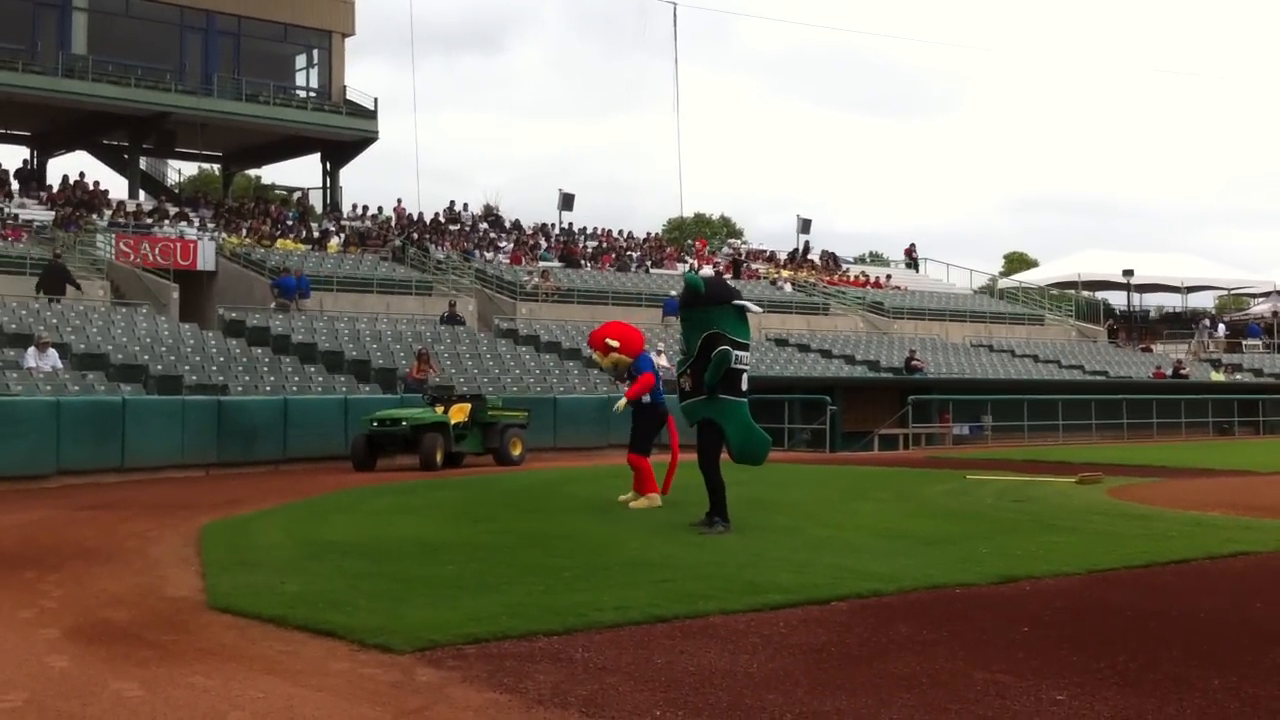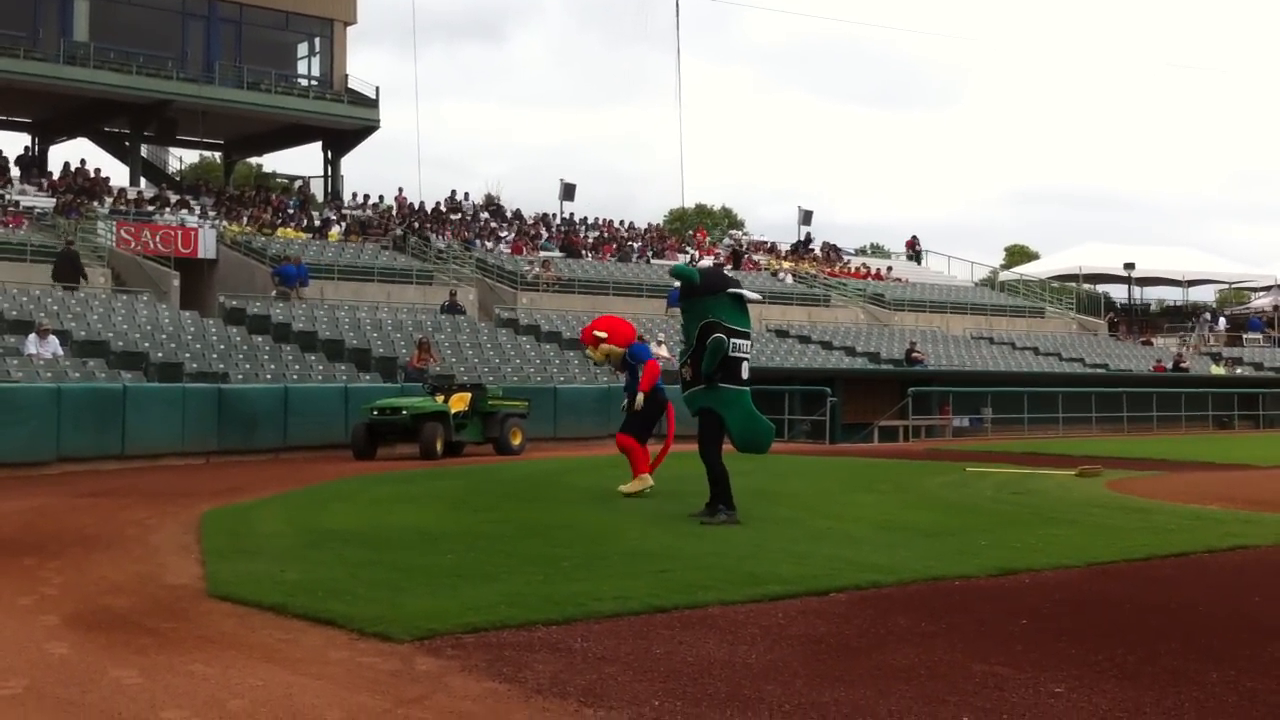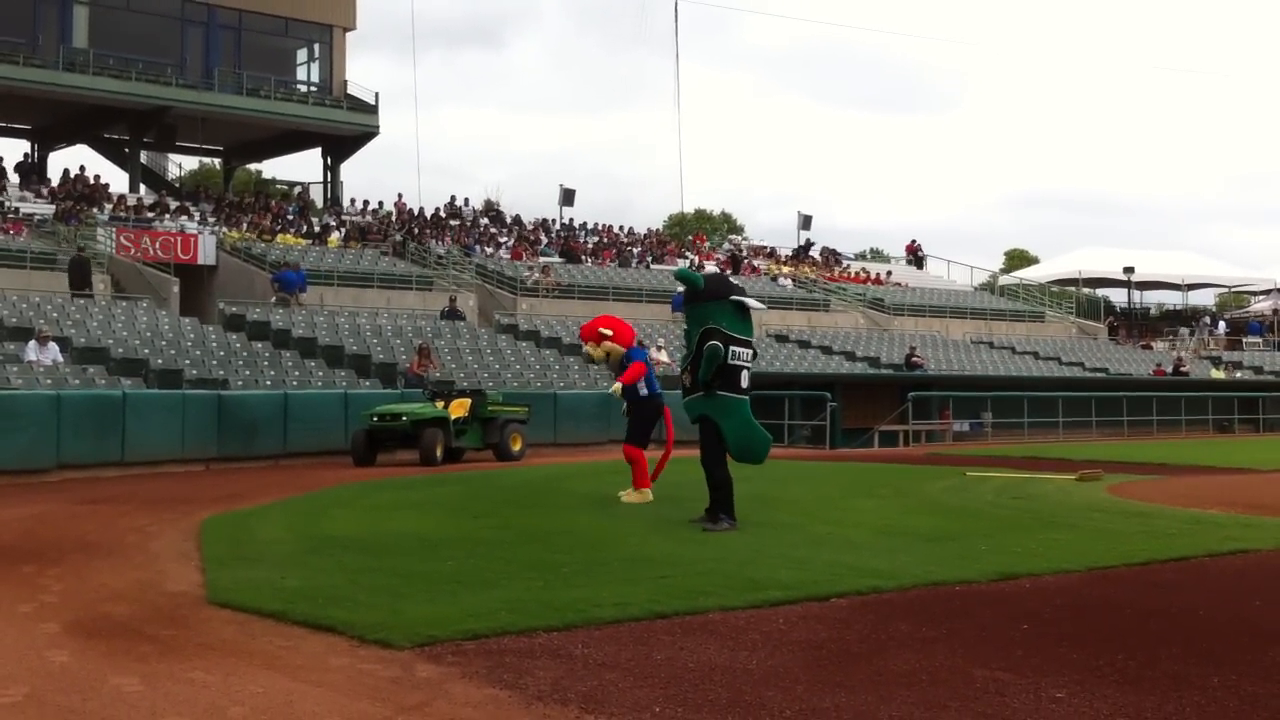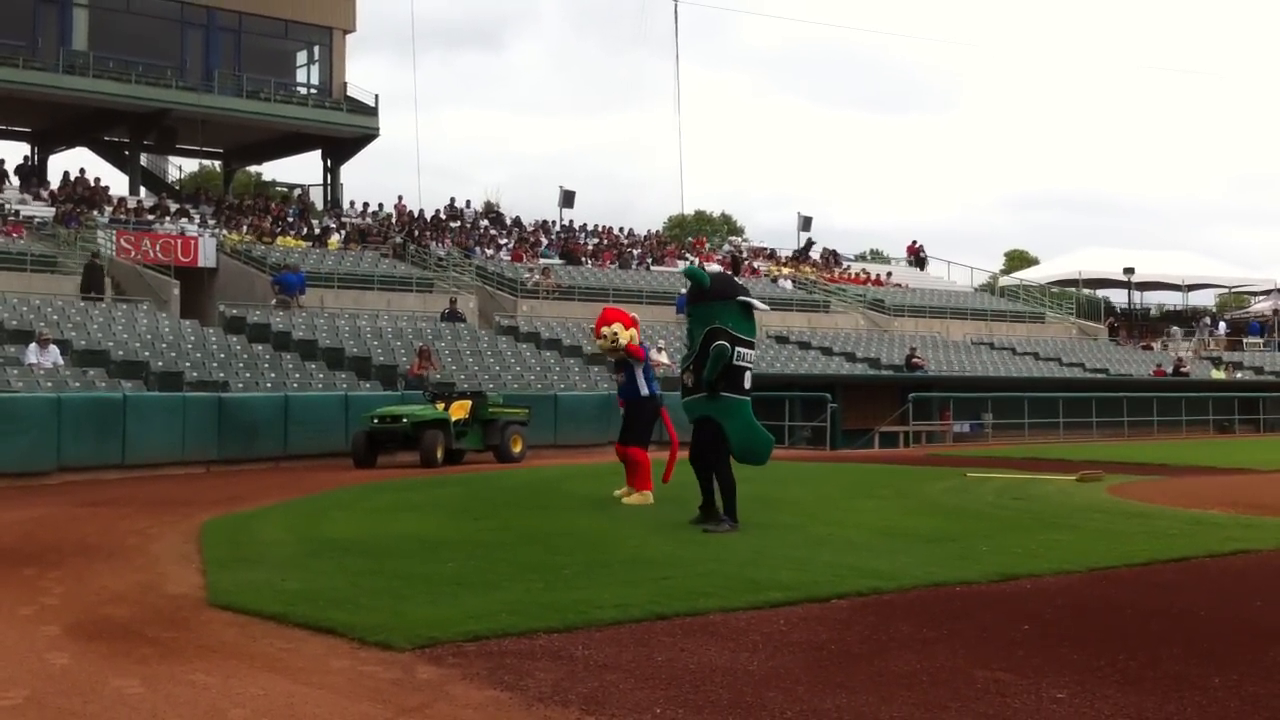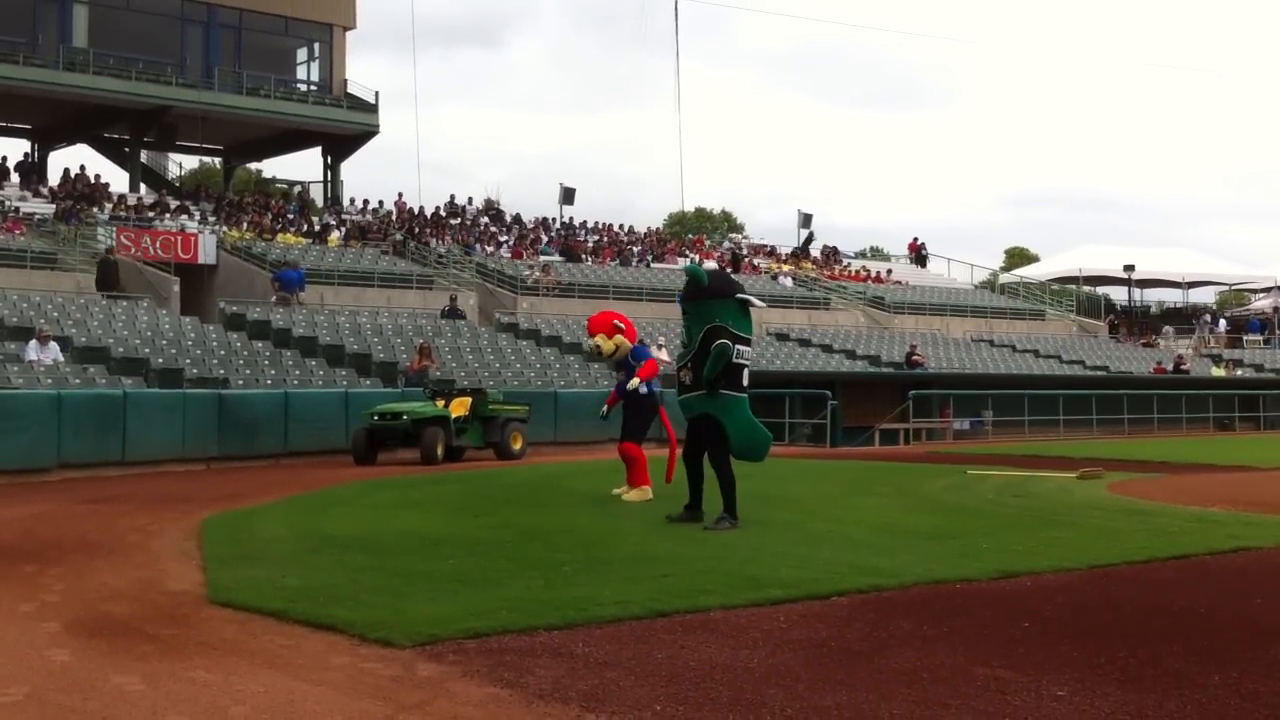
dt=0.2s
person 1, frame 1
left shoulder: (713, 335)
right shoulder: (720, 331)
left elbow: (723, 354)
left wrist: (710, 383)
left hip: (716, 407)
right hip: (712, 407)
left knee: (708, 462)
right knee: (707, 463)
left ankle: (722, 519)
right ankle: (714, 514)
person 1, frame 2
left shoulder: (711, 324)
right shoulder: (730, 321)
left elbow: (717, 343)
left wrist: (707, 371)
left hip: (717, 396)
right hip: (722, 396)
left knee: (710, 452)
right knee: (709, 452)
left ankle: (728, 508)
right ankle: (715, 504)
person 1, frame 3
left shoulder: (712, 330)
right shoulder: (735, 328)
left elbow: (714, 351)
left wrist: (705, 379)
left hip: (717, 404)
right hip: (722, 403)
left knee: (715, 460)
right knee: (709, 459)
left ankle: (728, 517)
right ankle: (714, 510)
person 1, frame 4
left shoulder: (716, 331)
right shoulder: (732, 328)
left elbow: (722, 351)
left wrist: (709, 379)
left hip: (718, 406)
right hip: (710, 407)
left knee: (718, 460)
right knee: (697, 457)
left ankle: (730, 518)
right ankle: (709, 509)
person 1, frame 5
left shoulder: (715, 329)
right shoulder: (719, 325)
left elbow: (724, 348)
left wrist: (708, 378)
left hip: (716, 404)
right hip: (704, 404)
left knee: (718, 458)
right knee: (691, 456)
left ankle: (730, 515)
right ankle: (694, 509)
person 2, frame 1
left shoulder: (641, 360)
right shoulder: (635, 362)
left elbow: (648, 380)
left wrist: (627, 398)
left hip: (650, 412)
right hip: (648, 411)
left knee: (636, 455)
right knee: (638, 453)
left ankle: (652, 495)
right ankle: (639, 491)
person 2, frame 2
left shoulder: (635, 349)
right shoulder: (627, 354)
left elbow: (653, 366)
left wrist: (641, 392)
right wrist: (629, 397)
left hip: (651, 399)
right hip: (649, 400)
left knee: (624, 437)
right knee: (637, 440)
left ankle: (642, 476)
right ankle: (639, 479)
person 2, frame 3
left shoulder: (635, 353)
right shoulder: (620, 358)
left elbow: (640, 369)
left wrist: (621, 382)
right wrist: (628, 401)
left hip: (648, 405)
right hip: (639, 405)
left knee: (632, 447)
right knee: (632, 447)
left ankle: (644, 491)
right ankle: (638, 486)
person 2, frame 4
left shoulder: (634, 352)
right shoulder: (618, 359)
left elbow: (641, 354)
left wrist: (626, 346)
right wrist: (623, 405)
left hip: (646, 405)
right hip: (633, 407)
left knee: (636, 448)
right knee: (622, 447)
left ankle: (645, 492)
right ankle: (632, 486)
person 2, frame 5
left shoulder: (636, 351)
right shoulder: (619, 359)
left elbow: (652, 365)
left wrist: (638, 378)
right wrist: (609, 403)
left hip: (644, 403)
right hip: (631, 404)
left knee: (630, 444)
right knee: (624, 446)
left ankle: (644, 488)
right ankle: (633, 484)
